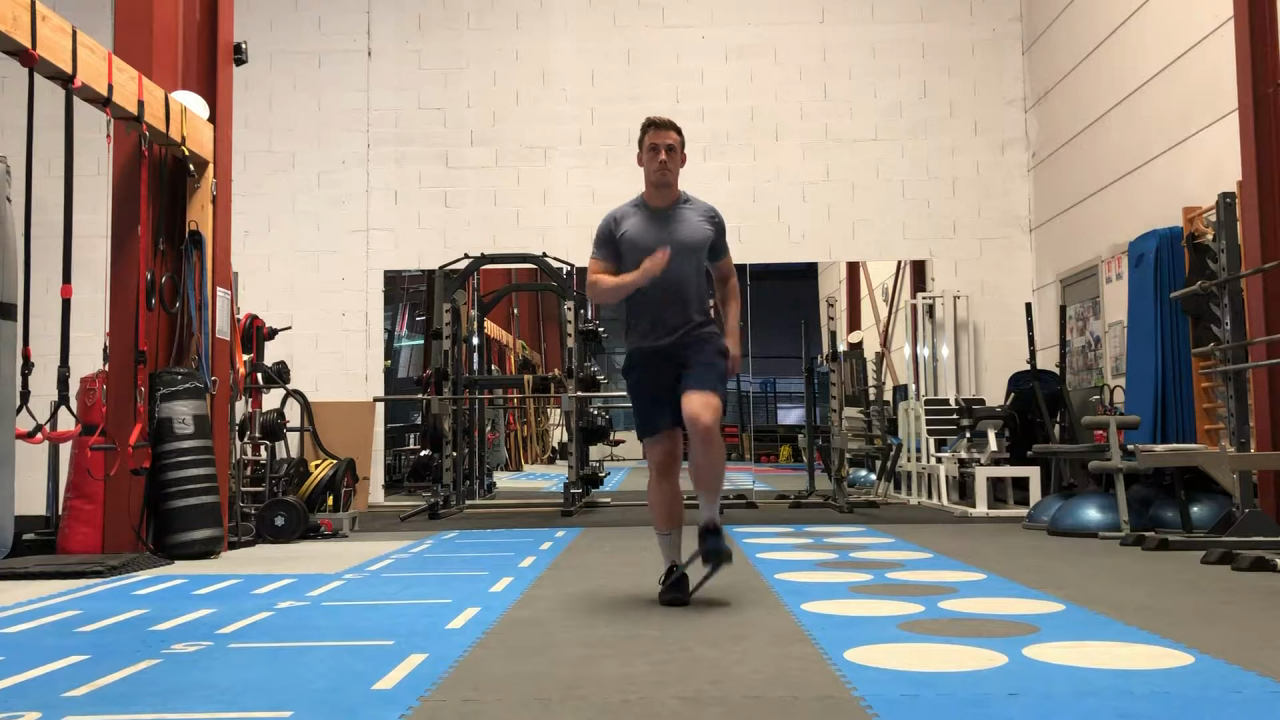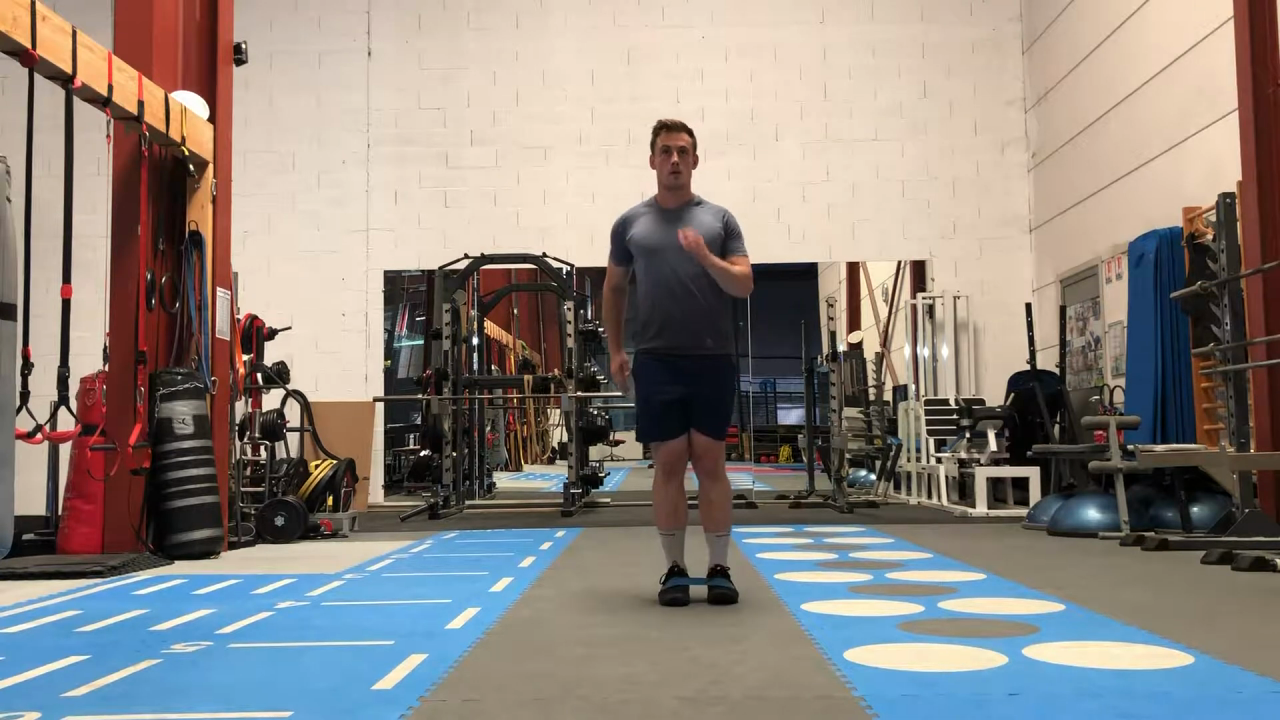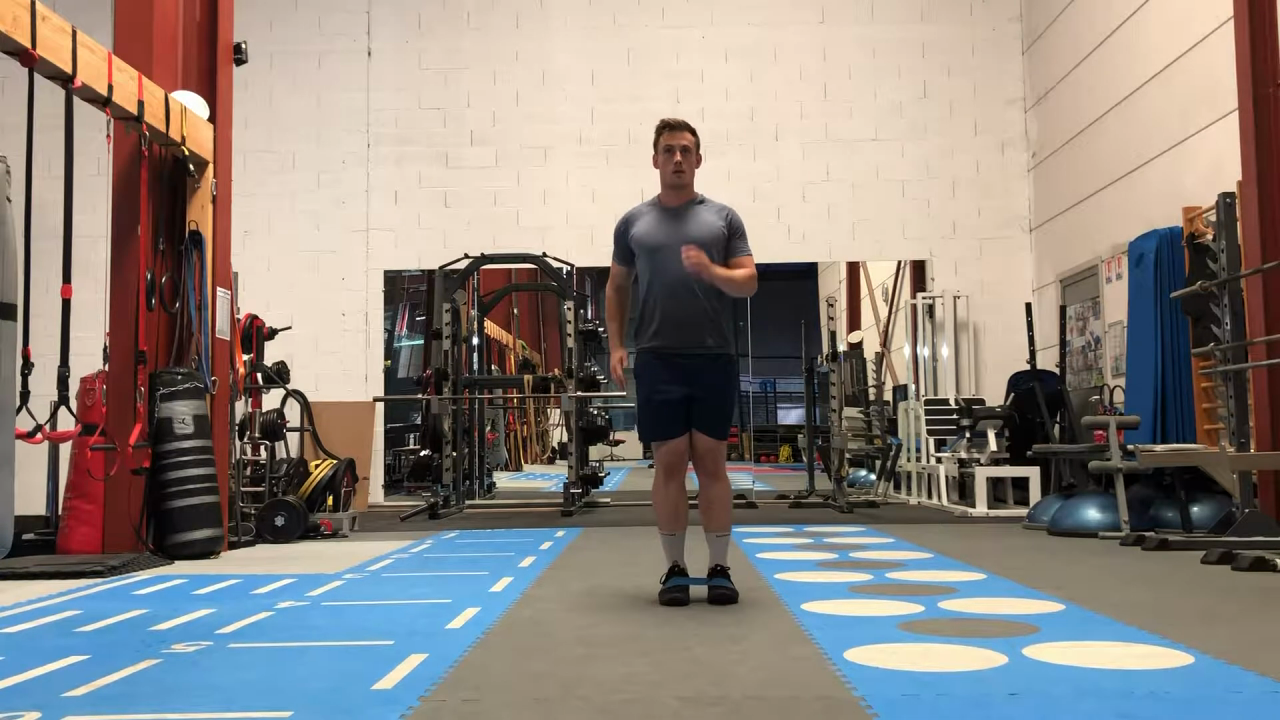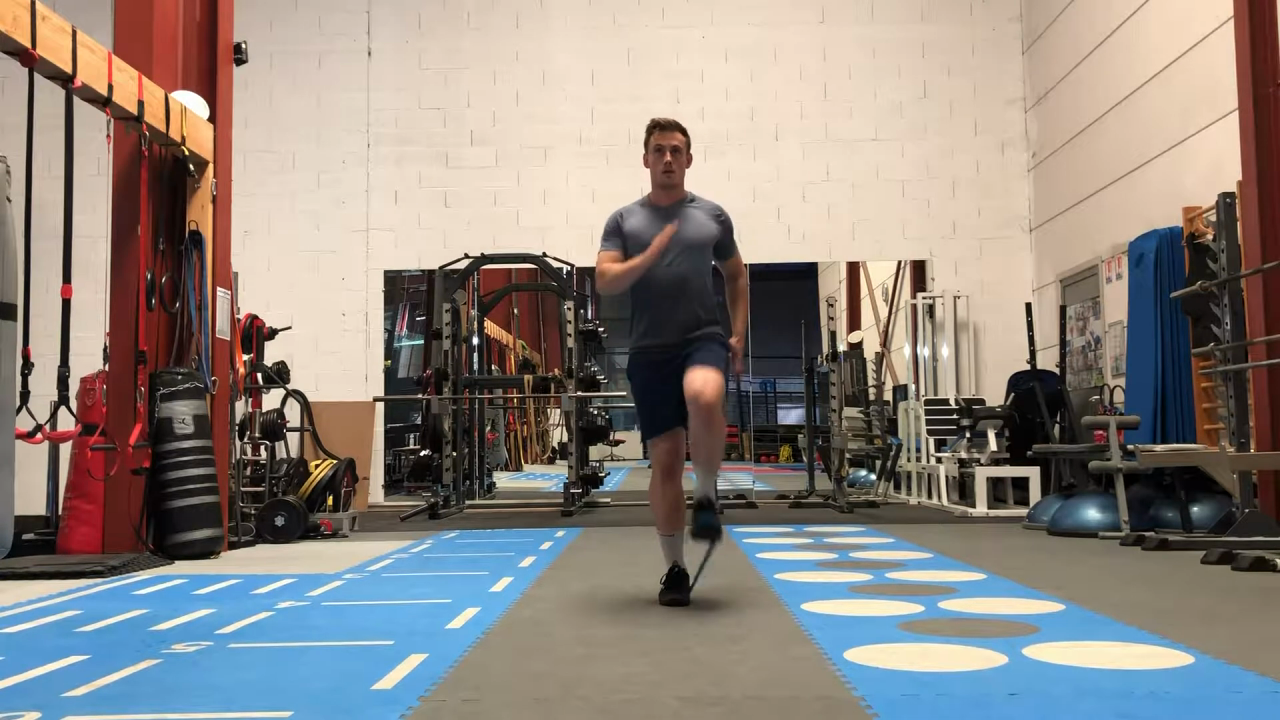
dt=0.4s
person 1, frame 1
left shoulder: (707, 216)
right shoulder: (617, 222)
left elbow: (726, 278)
right elbow: (595, 287)
left wrist: (731, 334)
right wrist: (637, 277)
left hip: (698, 341)
right hip: (646, 354)
left knee: (702, 421)
right knee: (663, 460)
left ankle: (710, 522)
right ankle: (673, 567)
person 1, frame 2
left shoulder: (720, 218)
right shoulder: (630, 223)
left elbow: (744, 283)
right elbow: (613, 288)
left wrist: (708, 257)
right wrist: (615, 351)
left hip: (713, 358)
right hip: (656, 361)
left knee: (710, 463)
right knee: (668, 464)
left ankle: (719, 568)
right ankle: (674, 569)
person 1, frame 3
left shoulder: (723, 217)
right shoulder: (633, 222)
left elbow: (749, 282)
right elbow: (616, 288)
left wrist: (712, 270)
right wrist: (616, 347)
left hip: (713, 358)
right hip: (656, 360)
left knee: (711, 463)
right knee: (669, 464)
left ankle: (719, 568)
right ankle: (675, 568)
person 1, frame 4
left shoulder: (713, 215)
right shoulder: (624, 219)
left elbow: (736, 275)
right elbow: (604, 281)
left wrist: (738, 332)
right wrist: (650, 254)
left hip: (704, 339)
right hip: (650, 353)
left knee: (704, 398)
right knee: (665, 461)
left ankle: (707, 497)
right ankle: (674, 567)
